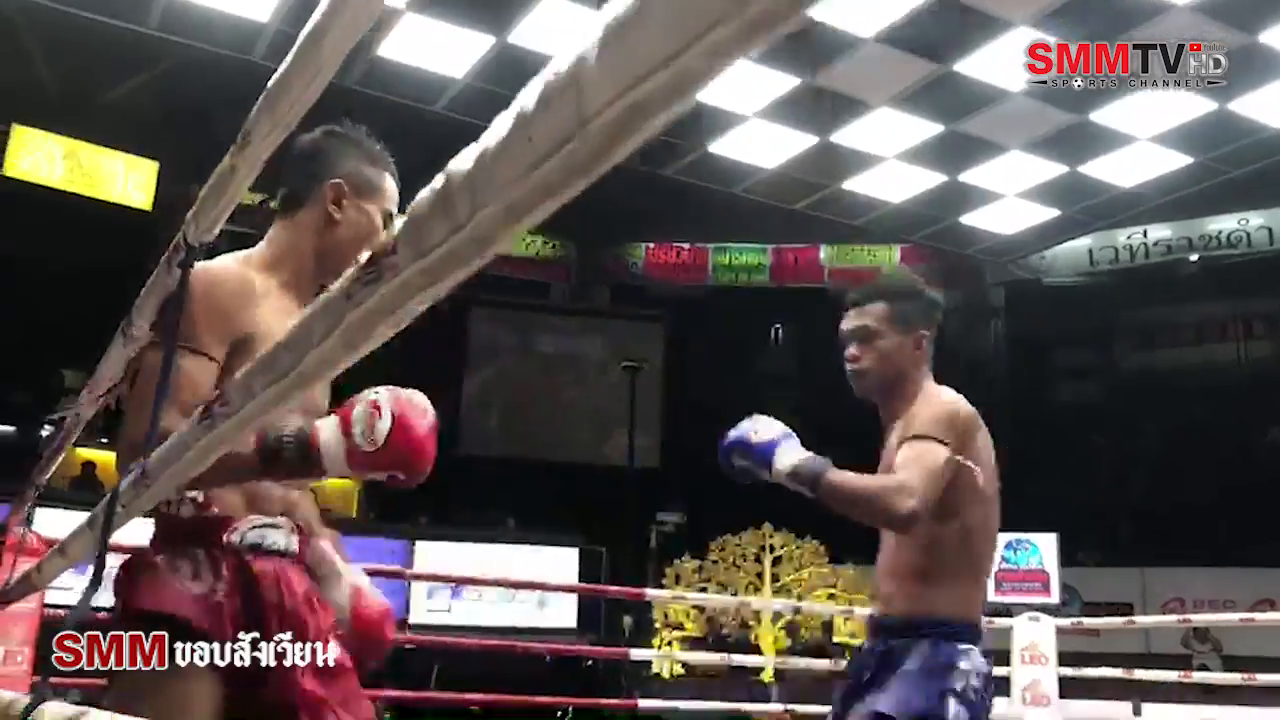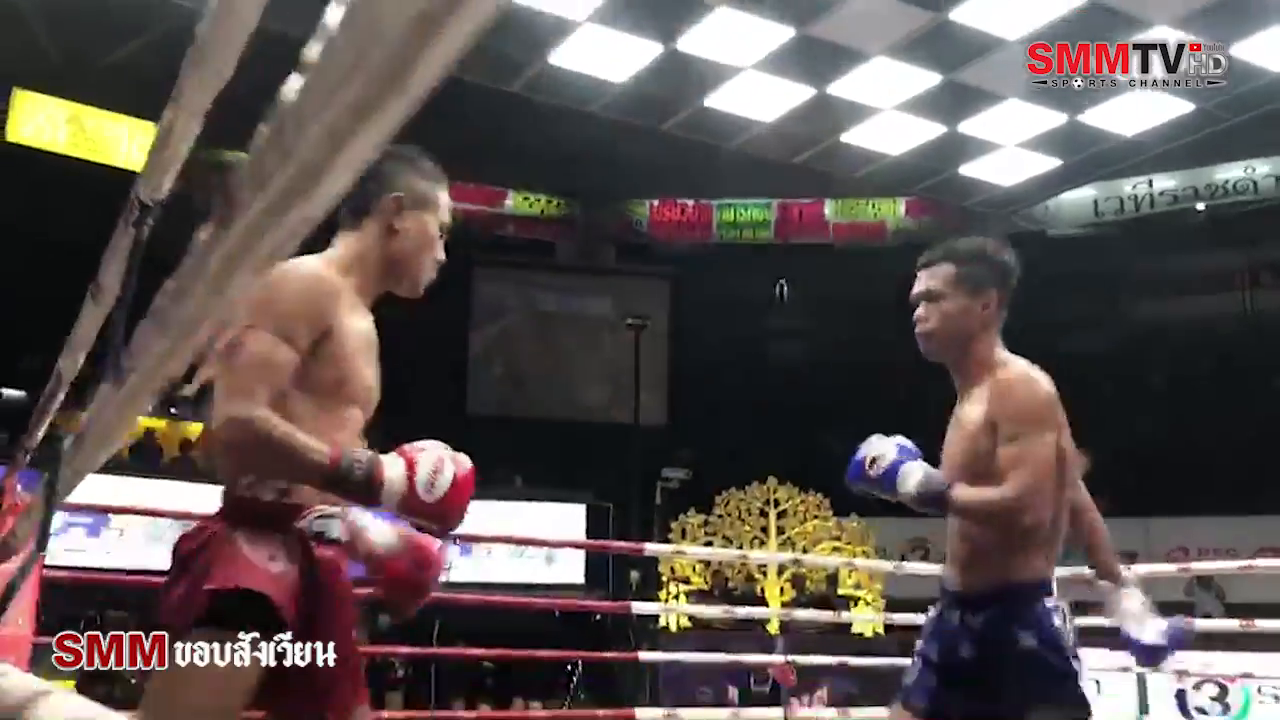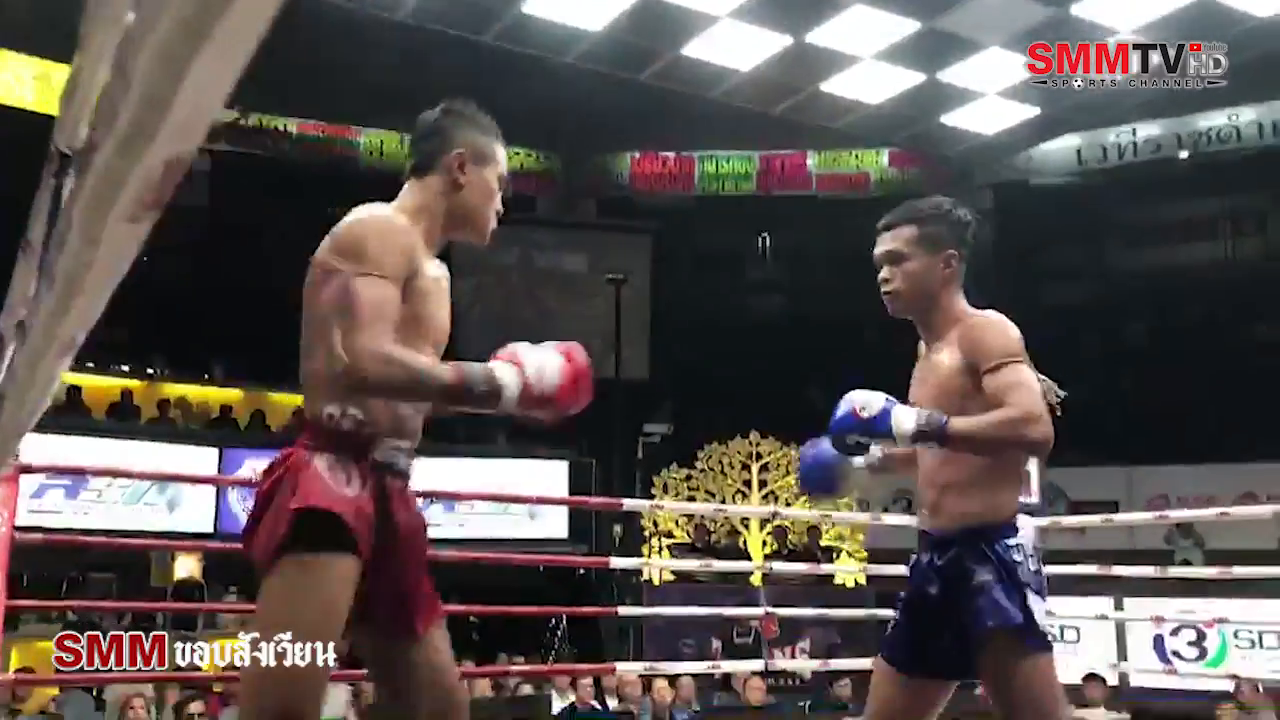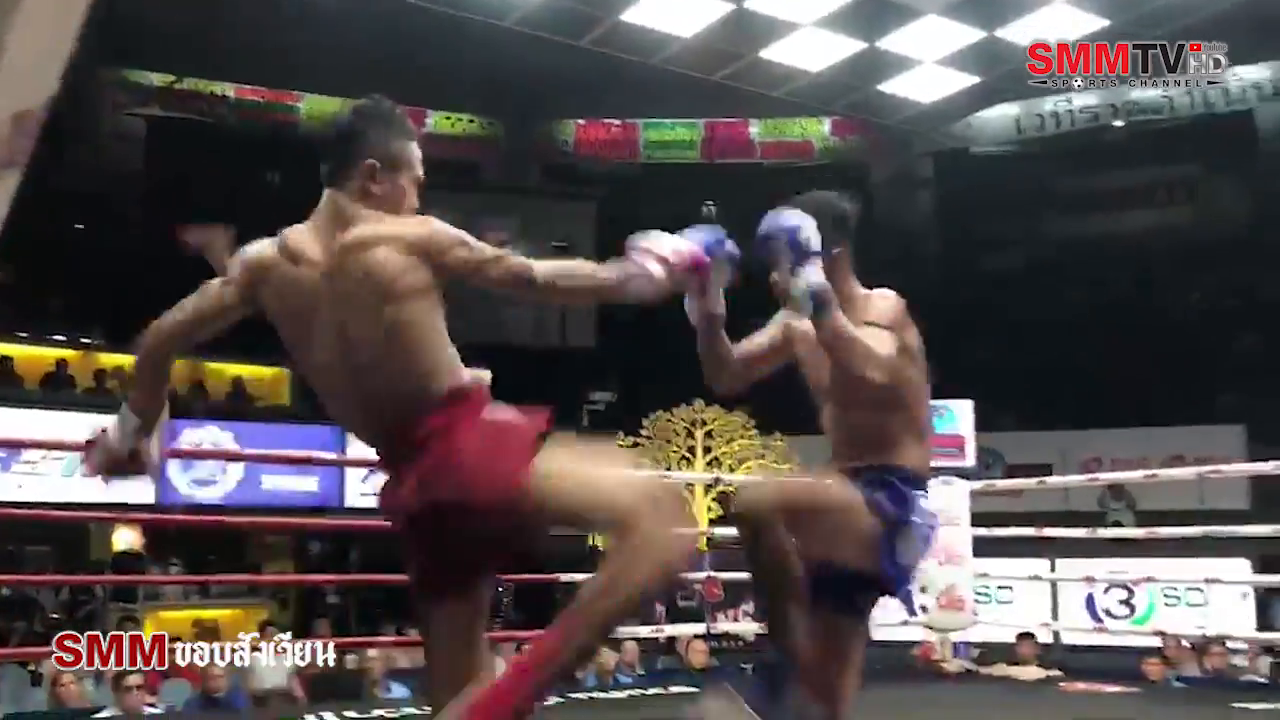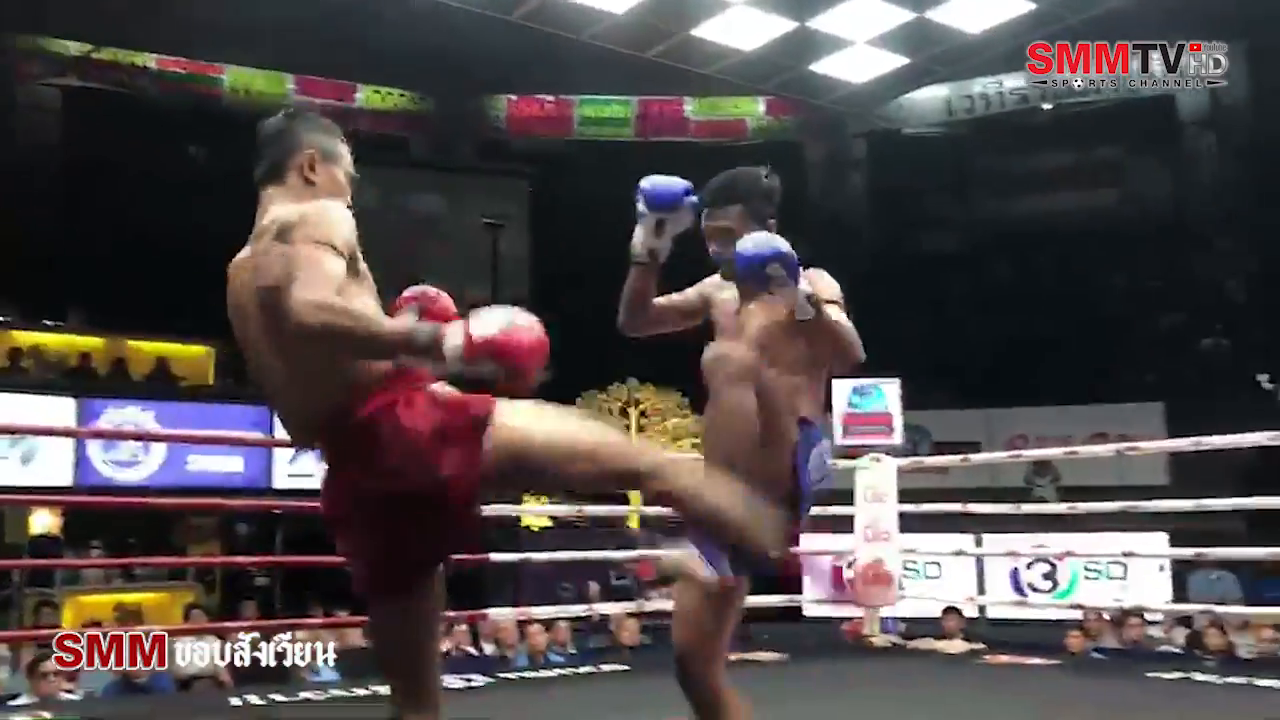
dt=0.3s
person 1, frame 1
right shoulder: (219, 287)
right elbow: (145, 450)
left wrist: (334, 574)
right wrist: (313, 449)
left hip: (291, 594)
right hip: (196, 588)
person 1, frame 2
left shoulder: (357, 319)
right shoulder: (304, 284)
right elbow: (232, 425)
left wrist: (361, 533)
right wrist: (371, 480)
left hip: (314, 573)
right hip: (249, 565)
person 1, frame 3
left shoulder: (427, 268)
right shoulder: (377, 228)
right elbow: (364, 366)
left wrist: (515, 387)
right wrist: (502, 384)
left hip: (385, 497)
right hip: (330, 489)
person 1, frame 4
left shoulder: (267, 259)
right shoulder: (412, 240)
left elbow: (163, 339)
right elbow: (545, 279)
left wrist: (135, 424)
right wrist: (637, 272)
left hip: (426, 487)
right hip: (471, 445)
right knee: (659, 531)
person 1, frame 5
left shoulder: (240, 273)
right shoulder: (317, 221)
right elbow: (311, 313)
right wrist: (449, 344)
left hip: (359, 475)
right hip: (410, 426)
right knee: (651, 465)
person 2, frame 1
left shoulder: (943, 411)
right shoulder: (906, 426)
left elbow: (903, 507)
left wrist: (796, 465)
left hip: (936, 664)
right hip: (891, 654)
person 2, frame 2
left shoulder: (1021, 390)
right shoulder: (976, 394)
left elbow: (1028, 515)
right elbow: (1071, 495)
left wrist: (920, 485)
right wrist: (1120, 587)
left hip: (1019, 631)
right hip: (958, 628)
person 2, frame 3
left shoulder: (985, 331)
right shoulder: (929, 347)
left elbow: (1035, 431)
left wrist: (916, 422)
right wrist: (861, 463)
left hip: (988, 564)
right hip: (933, 566)
person 2, frame 4
left shoulder: (880, 307)
right shoulder: (796, 323)
left elbow: (872, 377)
right elbow: (728, 373)
left wrist: (815, 297)
right wrist: (707, 302)
left hip: (891, 511)
right hip: (849, 519)
left knee: (757, 507)
person 2, frame 5
left shoulder: (811, 283)
right shoulder: (718, 291)
left elbow: (851, 355)
right elbow: (633, 323)
left wrist: (798, 299)
right wrist: (648, 249)
left hip: (785, 464)
right hip: (727, 469)
left knee: (726, 361)
right knee: (693, 659)
left ankle: (720, 551)
